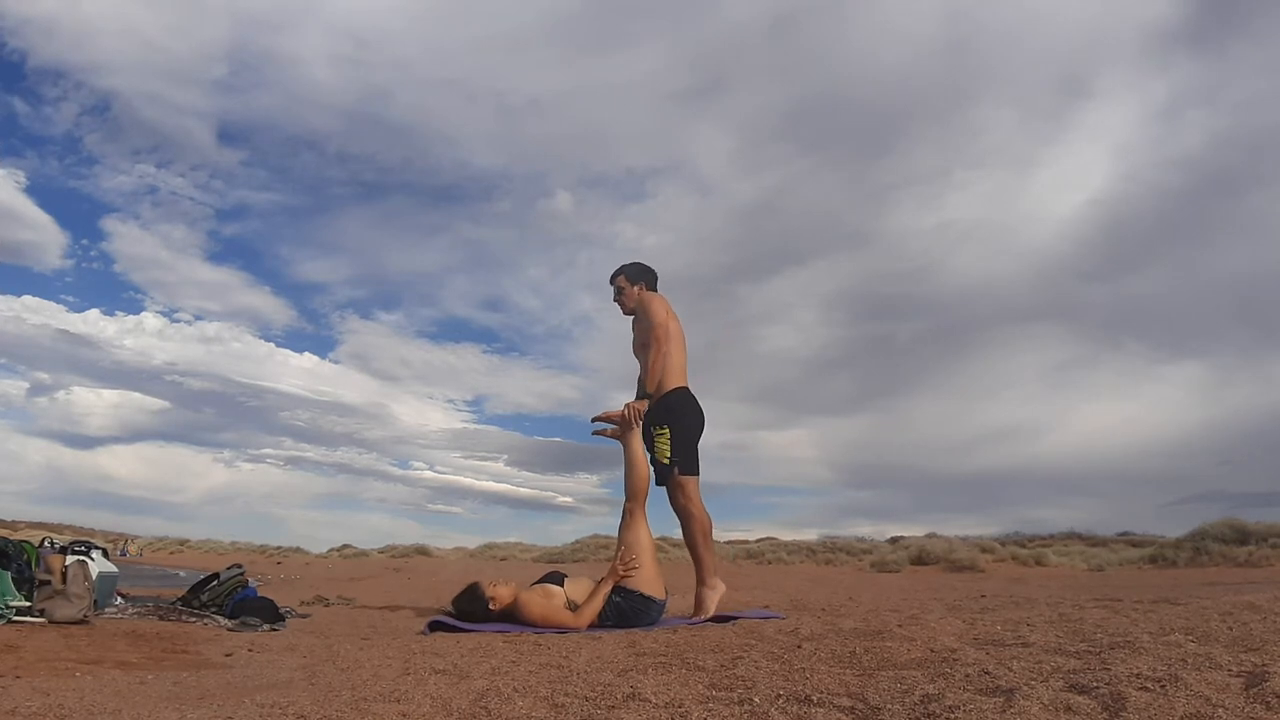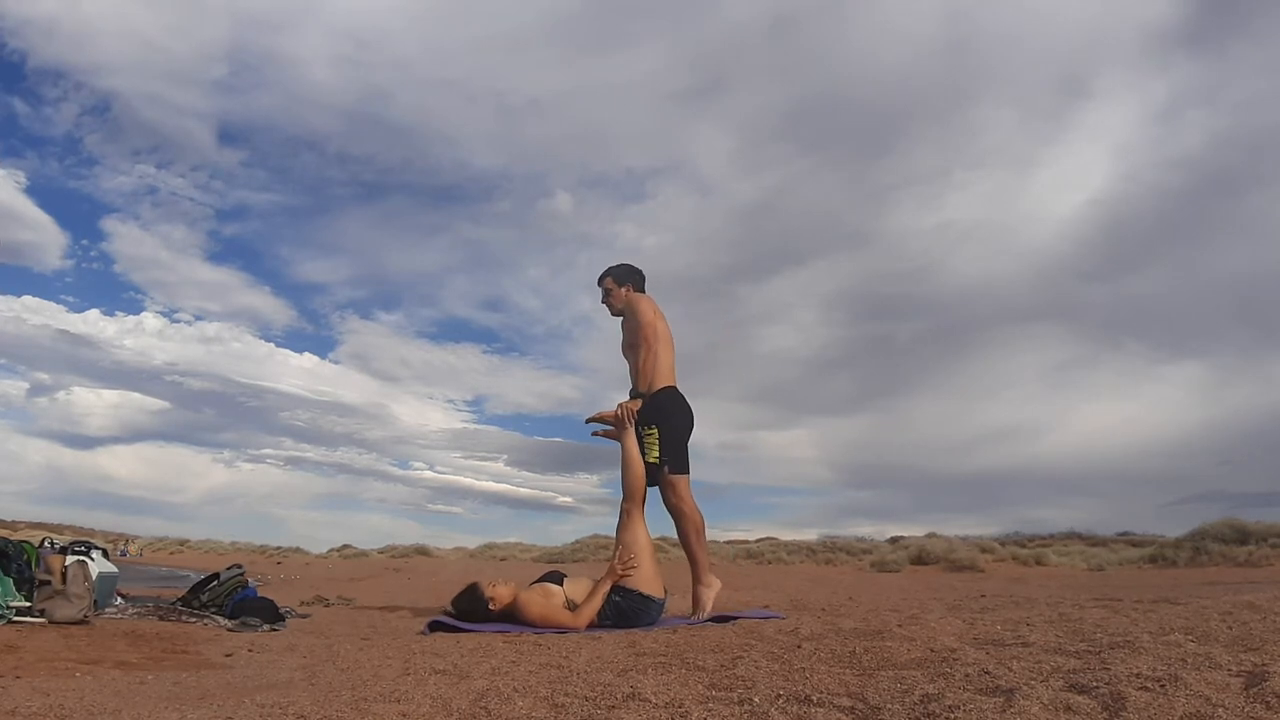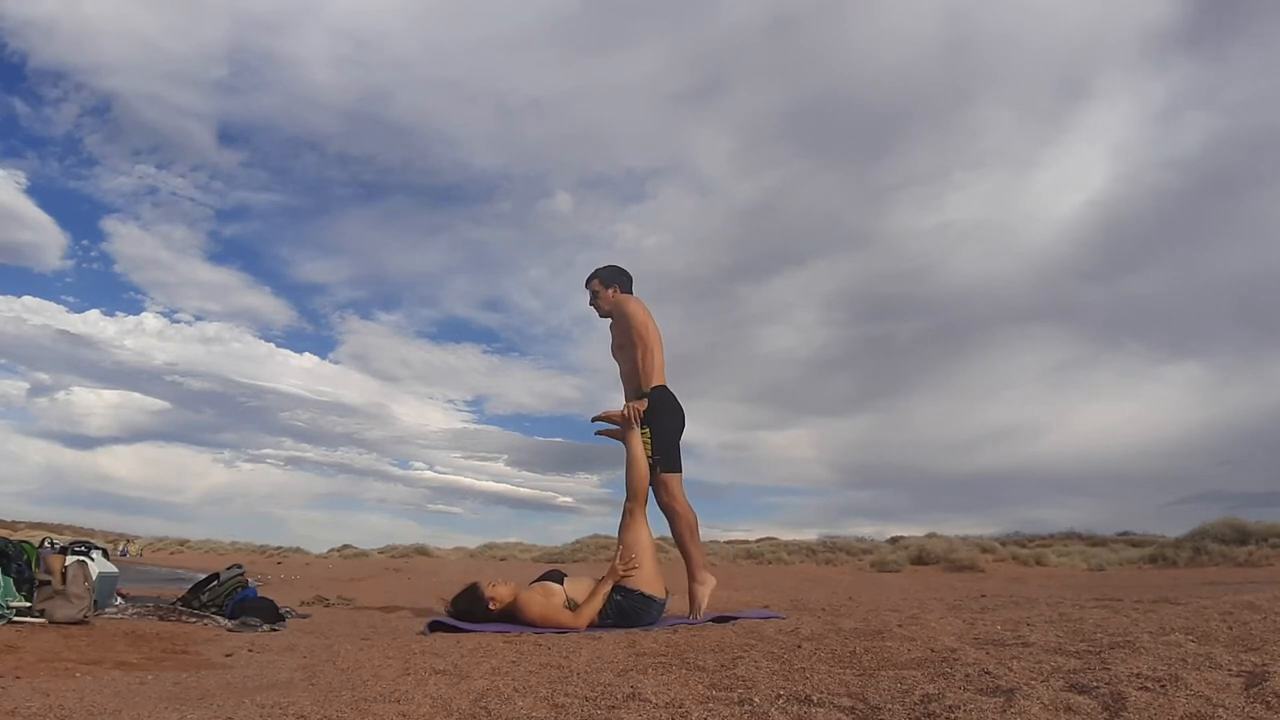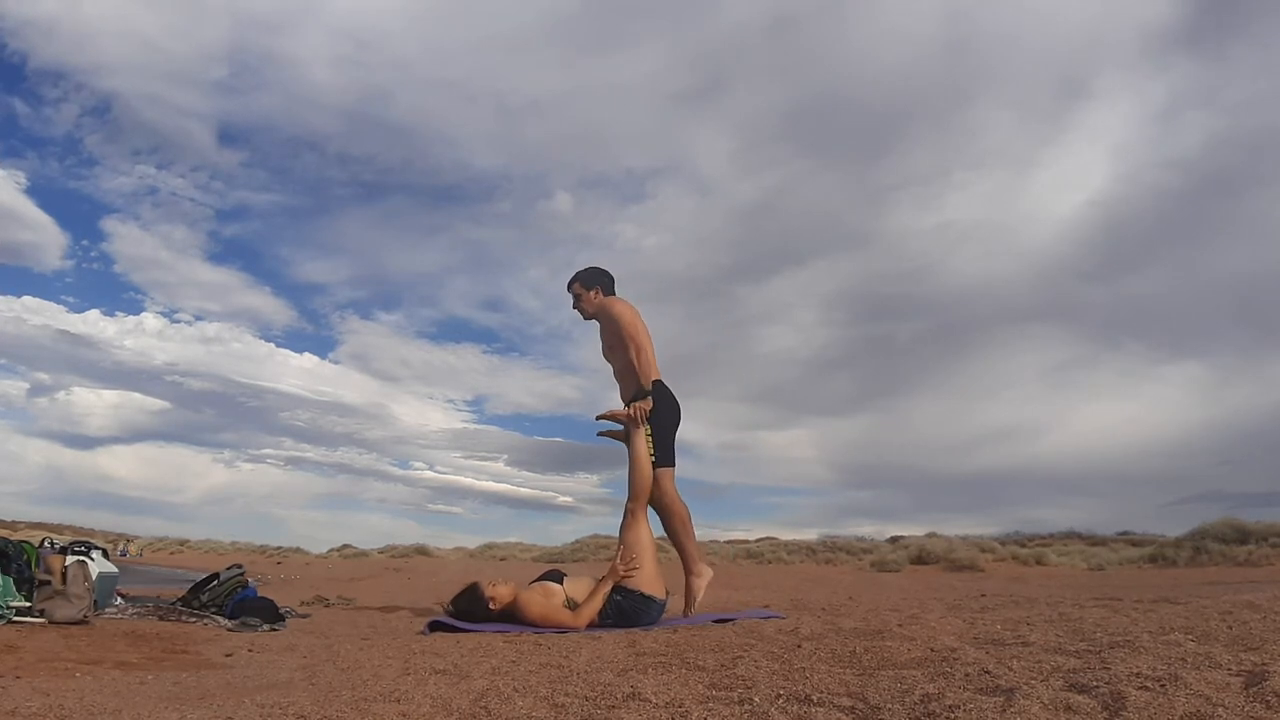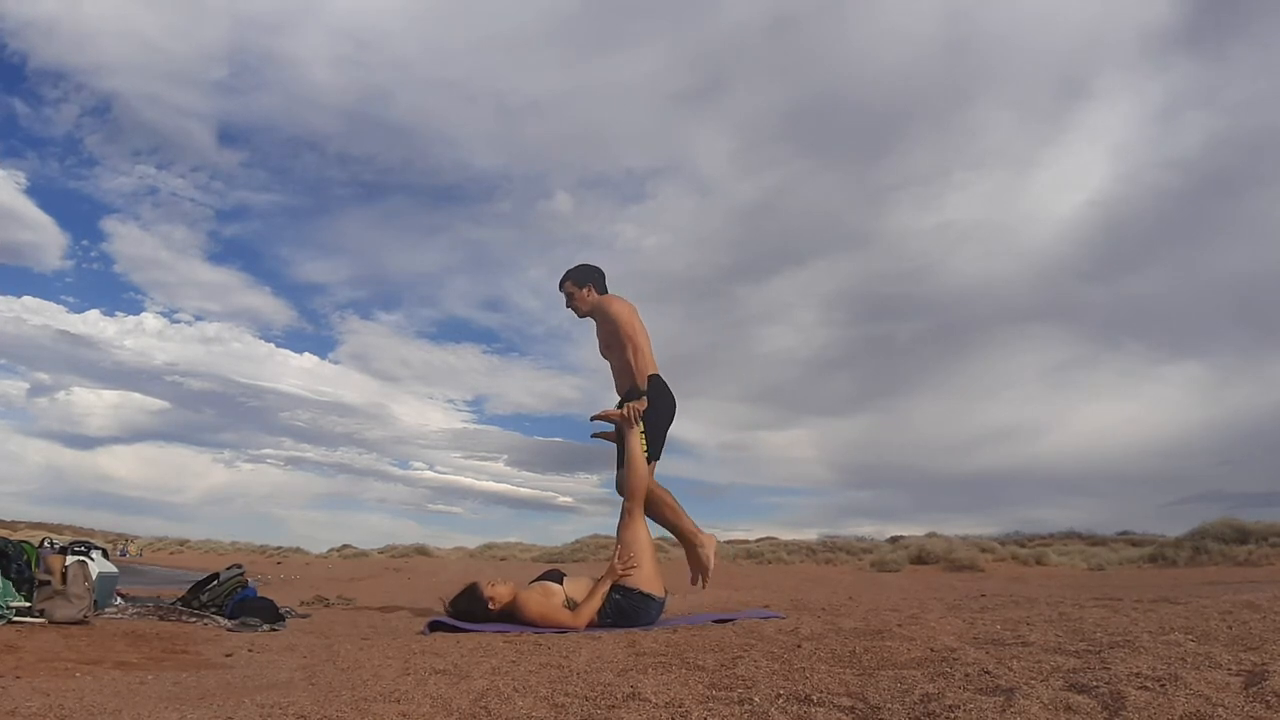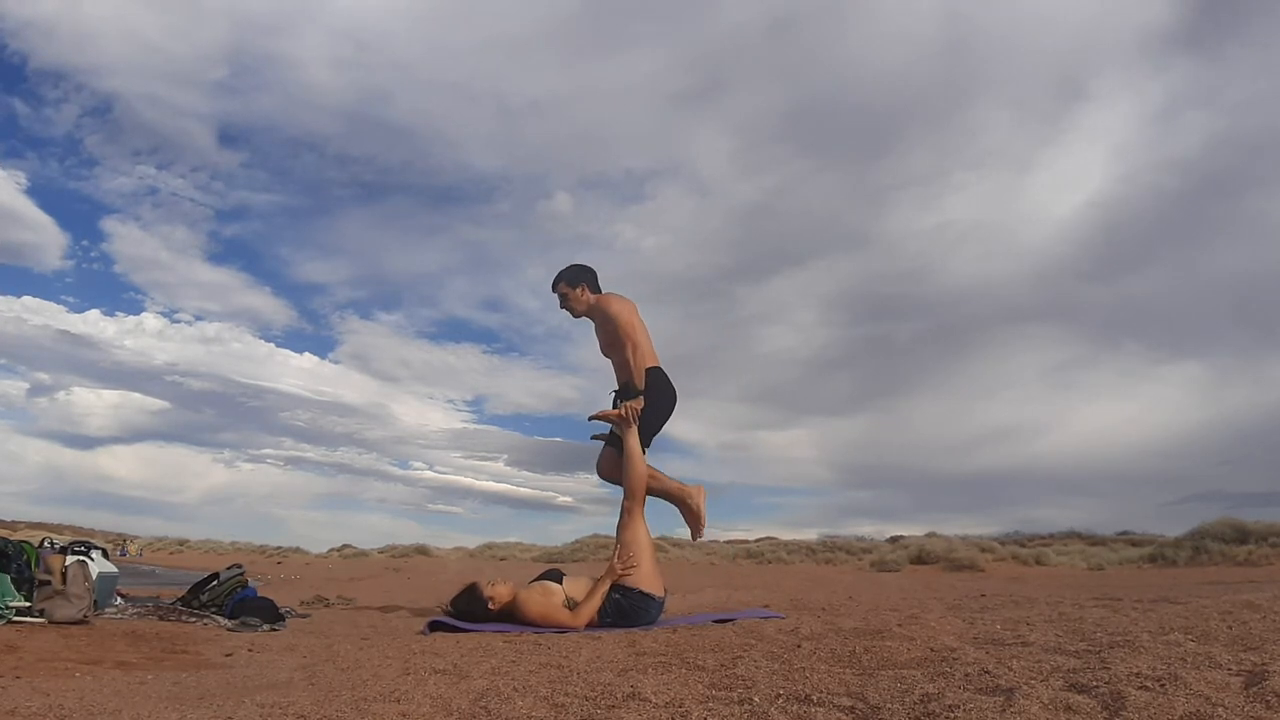
dt=0.3s
person 1, frame 1
left shoulder: (652, 303)
right shoulder: (644, 321)
left elbow: (658, 349)
left wrist: (642, 399)
right wrist: (636, 414)
left hip: (674, 408)
right hip: (668, 412)
left knee: (685, 497)
right knee: (682, 500)
left ankle: (708, 581)
right ankle: (707, 581)
person 1, frame 2
left shoulder: (639, 304)
right shoulder: (636, 322)
left elbow: (648, 348)
left wrist: (635, 398)
right wrist: (628, 415)
left hip: (663, 408)
right hip: (657, 412)
left knee: (677, 496)
right knee: (675, 498)
left ankle: (704, 578)
right ankle: (701, 578)
person 1, frame 3
left shoulder: (627, 306)
right shoulder: (623, 324)
left elbow: (644, 348)
left wrist: (640, 398)
right wrist: (628, 415)
left hip: (656, 408)
right hip: (652, 410)
left knee: (670, 495)
right knee: (667, 496)
left ankle: (699, 576)
right ankle: (698, 574)
person 1, frame 4
left shoulder: (612, 307)
right shoulder: (611, 324)
left elbow: (638, 347)
left wrist: (644, 396)
left hip: (652, 404)
right hip: (646, 407)
left knee: (661, 489)
right knee: (648, 493)
left ankle: (695, 568)
right ankle: (694, 567)
person 1, frame 5
left shoulder: (608, 305)
right shoulder: (605, 323)
left elbow: (634, 346)
left wrist: (639, 396)
left hip: (650, 398)
right hip: (644, 402)
left ankle: (697, 540)
right ankle: (692, 542)
person 1, frame 6
left shoulder: (608, 304)
right shoulder: (602, 321)
left elbow: (633, 345)
left wrist: (636, 395)
left hip: (650, 390)
right hip: (644, 393)
left knee: (609, 466)
right knee: (614, 464)
left ankle: (686, 494)
right ankle: (684, 498)
person 2, frame 1
left shoulder: (526, 600)
right shoulder: (524, 604)
right elbow: (578, 621)
right wrist: (610, 579)
left hip: (630, 603)
right hip: (635, 604)
right knee: (633, 510)
left ankle: (629, 437)
right ankle: (631, 429)
person 2, frame 2
left shoulder: (525, 600)
right shoulder: (523, 603)
right elbow: (577, 621)
right wrist: (608, 579)
left hip: (630, 602)
right hip: (635, 603)
right knee: (630, 508)
left ankle: (626, 436)
right ankle: (626, 431)
person 2, frame 3
left shoulder: (524, 600)
right shoulder: (524, 603)
right elbow: (577, 621)
right wrist: (609, 579)
left hip: (632, 603)
right hip: (637, 603)
right knee: (633, 509)
left ankle: (631, 436)
right ankle: (632, 431)
person 2, frame 4
left shoulder: (523, 600)
right shoulder: (524, 603)
right elbow: (577, 621)
right wrist: (610, 579)
left hip: (631, 601)
right hip: (637, 602)
right knee: (636, 509)
left ankle: (634, 436)
right ankle: (636, 429)
person 2, frame 5
left shoulder: (522, 601)
right shoulder: (523, 603)
right elbow: (577, 621)
right wrist: (608, 578)
left hip: (631, 602)
right hip: (636, 603)
right knee: (632, 509)
left ankle: (628, 435)
right ankle: (630, 430)
person 2, frame 6
left shoulder: (523, 600)
right shoulder: (523, 602)
right elbow: (576, 621)
right wrist: (607, 578)
left hip: (628, 601)
right hip: (636, 601)
right knee: (632, 508)
left ankle: (627, 433)
right ankle: (629, 428)
